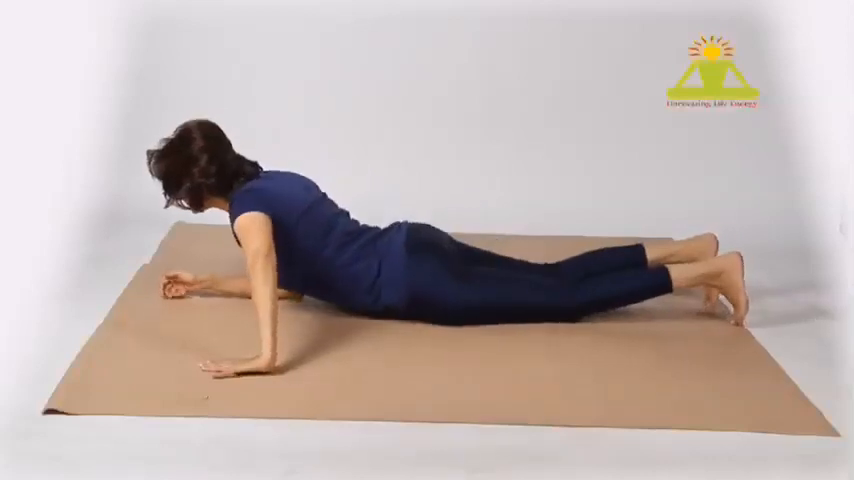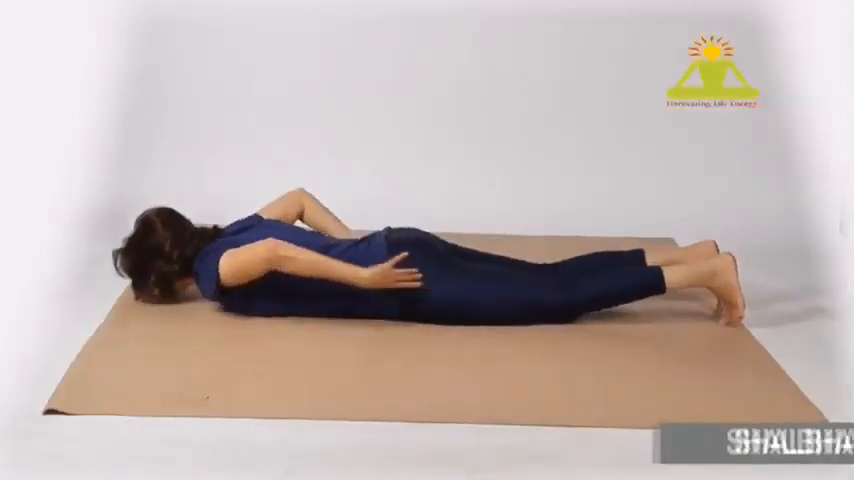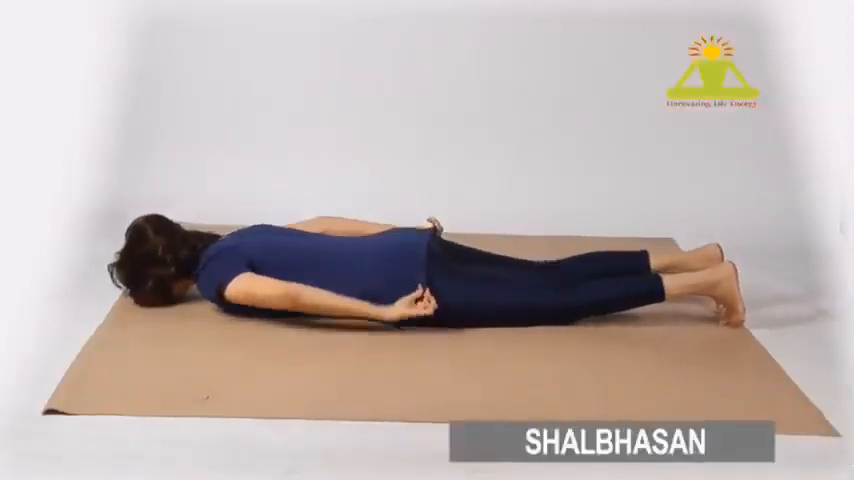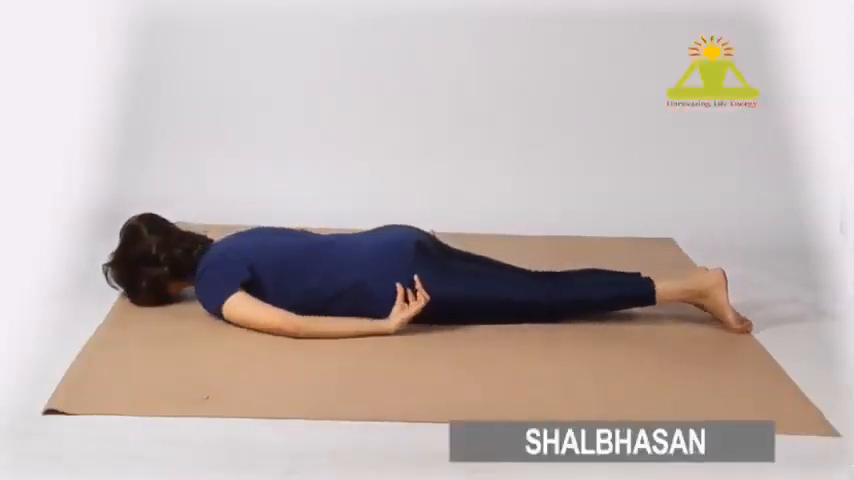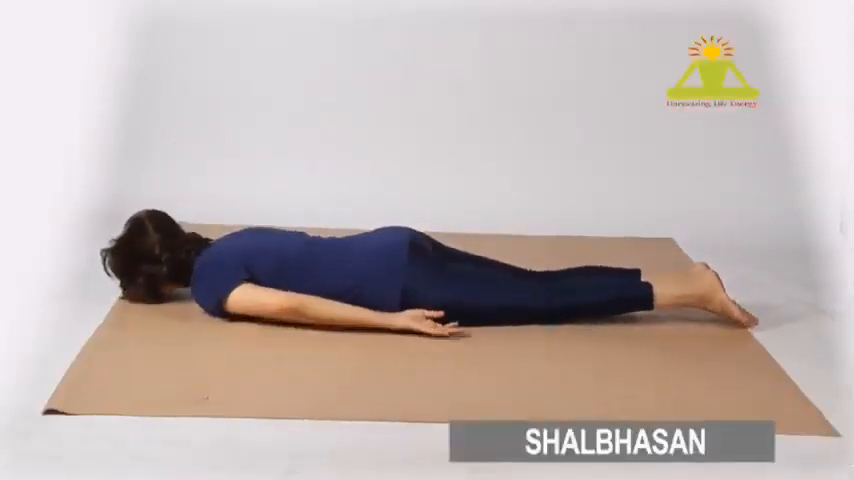
dt=1s
person 1, frame 1
left shoulder: (245, 205)
right shoulder: (274, 181)
left elbow: (263, 262)
right elbow: (287, 278)
left wrist: (266, 355)
right wrist: (205, 283)
left hip: (415, 285)
right hip: (413, 247)
left knee: (568, 299)
right knee: (556, 278)
left ankle: (711, 271)
right ankle: (689, 248)
person 1, frame 2
left shoulder: (215, 273)
right shoulder: (231, 235)
left elbow: (274, 252)
right elbow: (298, 200)
left wrist: (363, 279)
left hip: (405, 282)
right hip: (399, 248)
left knee: (558, 299)
right knee: (552, 279)
left ankle: (706, 274)
right ankle: (690, 253)
person 1, frame 3
left shoulder: (214, 277)
right shoulder: (236, 240)
left elbow: (291, 296)
right elbow: (323, 225)
left wrist: (387, 314)
left hip: (408, 288)
right hip: (411, 250)
left knee: (558, 304)
right knee: (550, 279)
left ankle: (710, 279)
right ankle: (693, 258)
person 1, frame 4
left shoulder: (210, 285)
right shoulder: (229, 246)
left elbow: (291, 325)
left wrist: (387, 326)
left hip: (398, 278)
right hip: (400, 247)
left knee: (549, 299)
right knee: (544, 285)
left ankle: (692, 287)
right ankle: (680, 281)
person 1, frame 5
left shoulder: (208, 285)
right shoulder: (226, 244)
left elbow: (292, 306)
left wrist: (391, 321)
left hip: (398, 284)
right hip: (398, 248)
left knee: (545, 301)
right knee: (541, 286)
left ankle: (691, 291)
right ankle: (674, 279)
